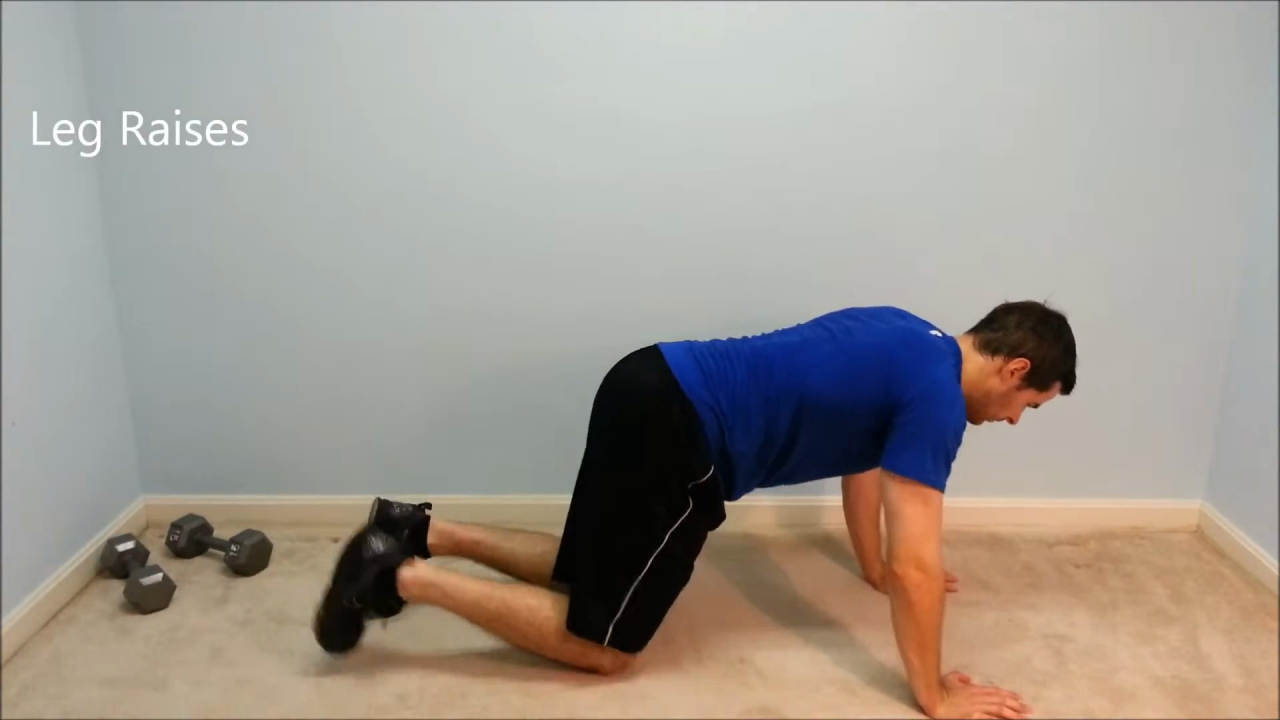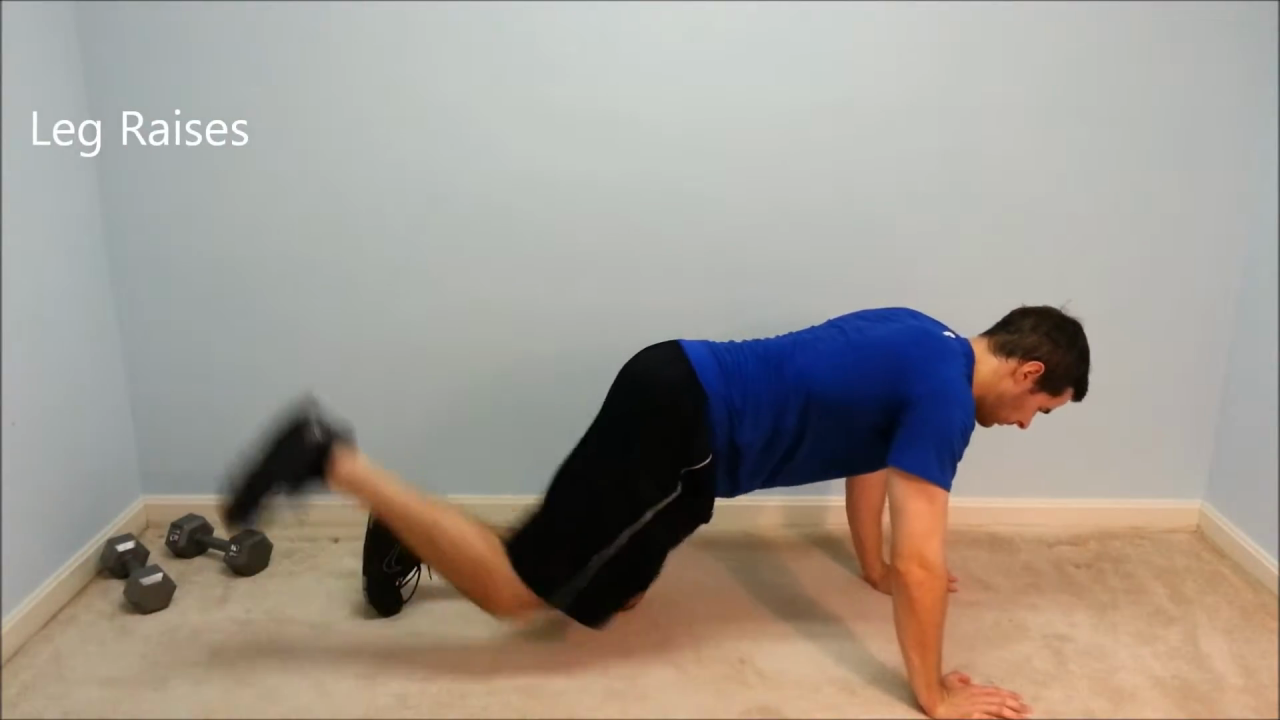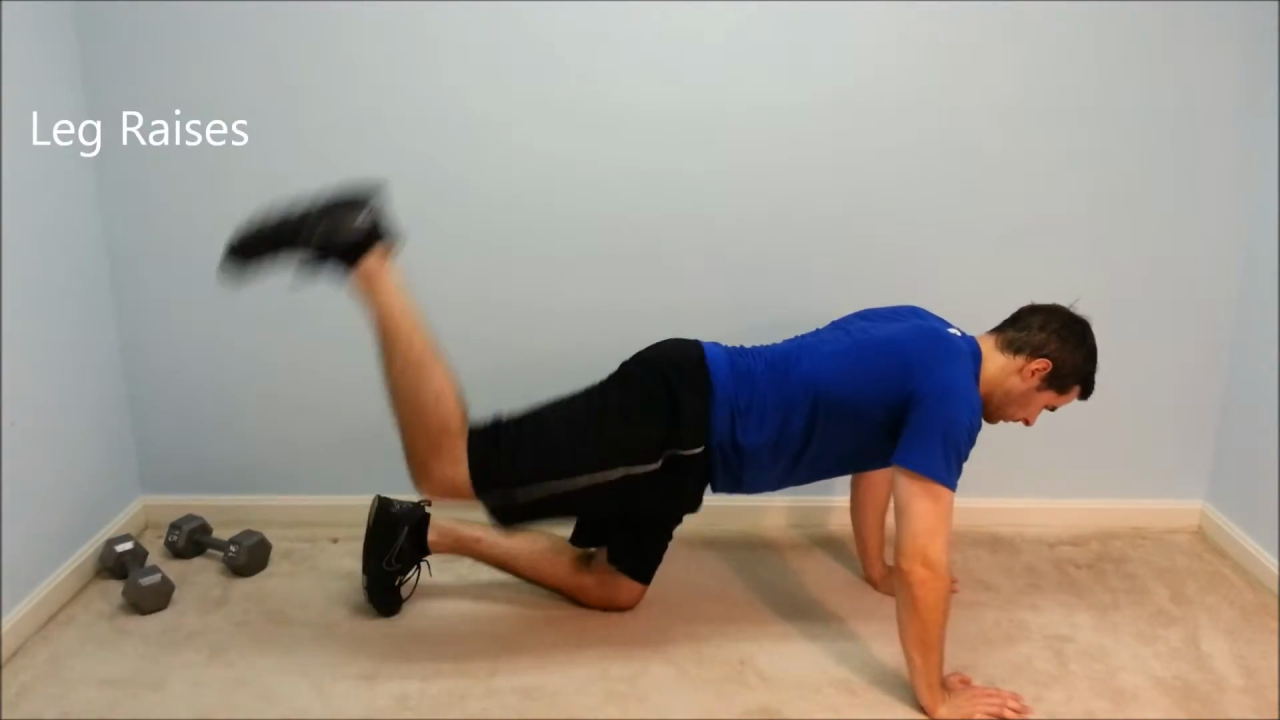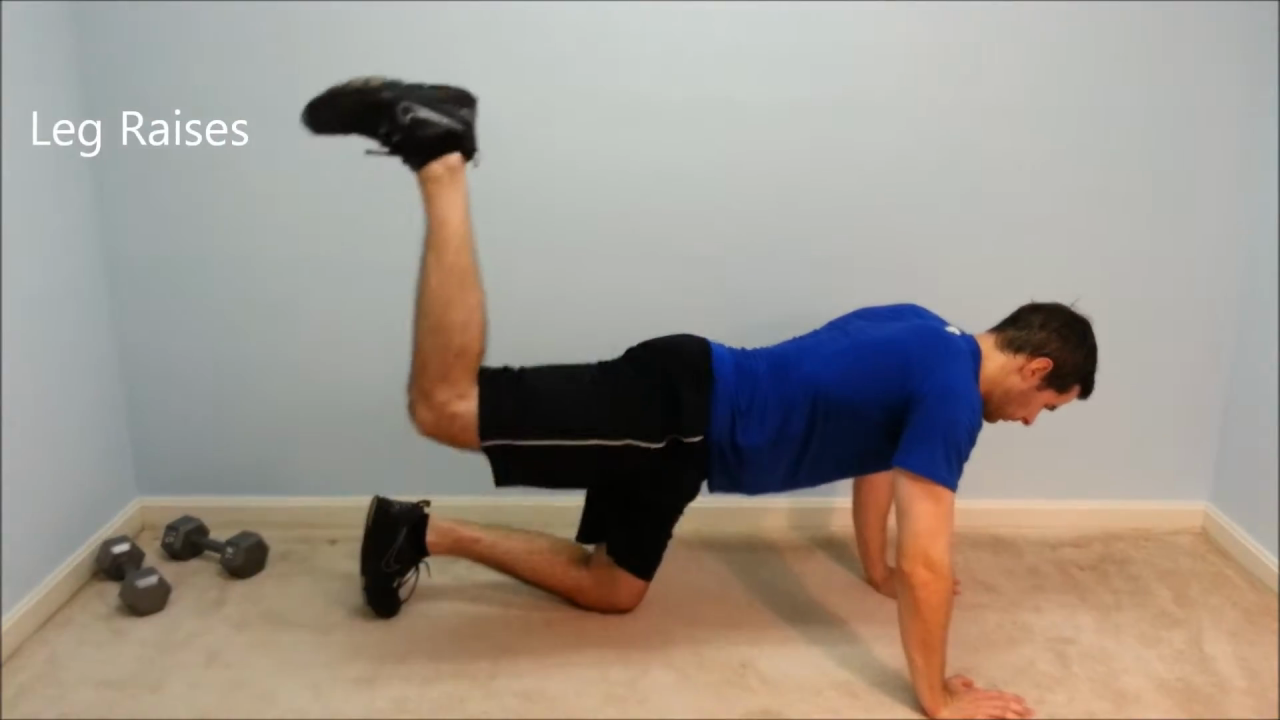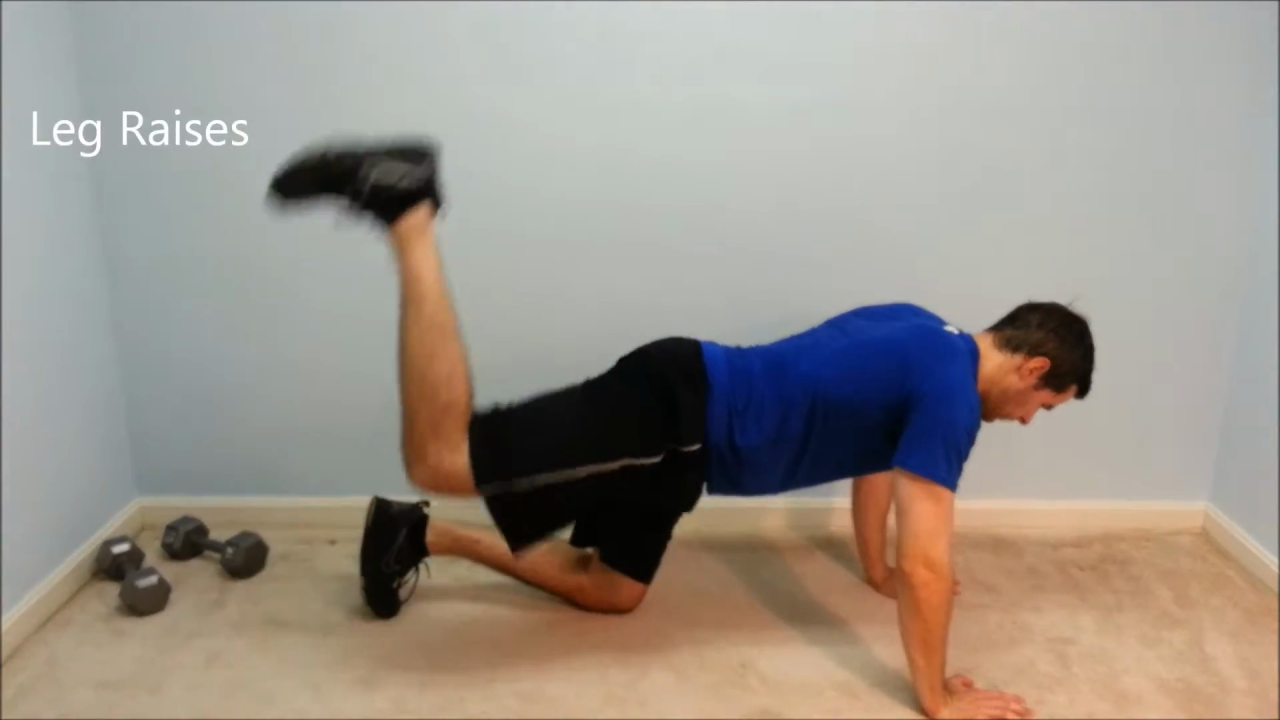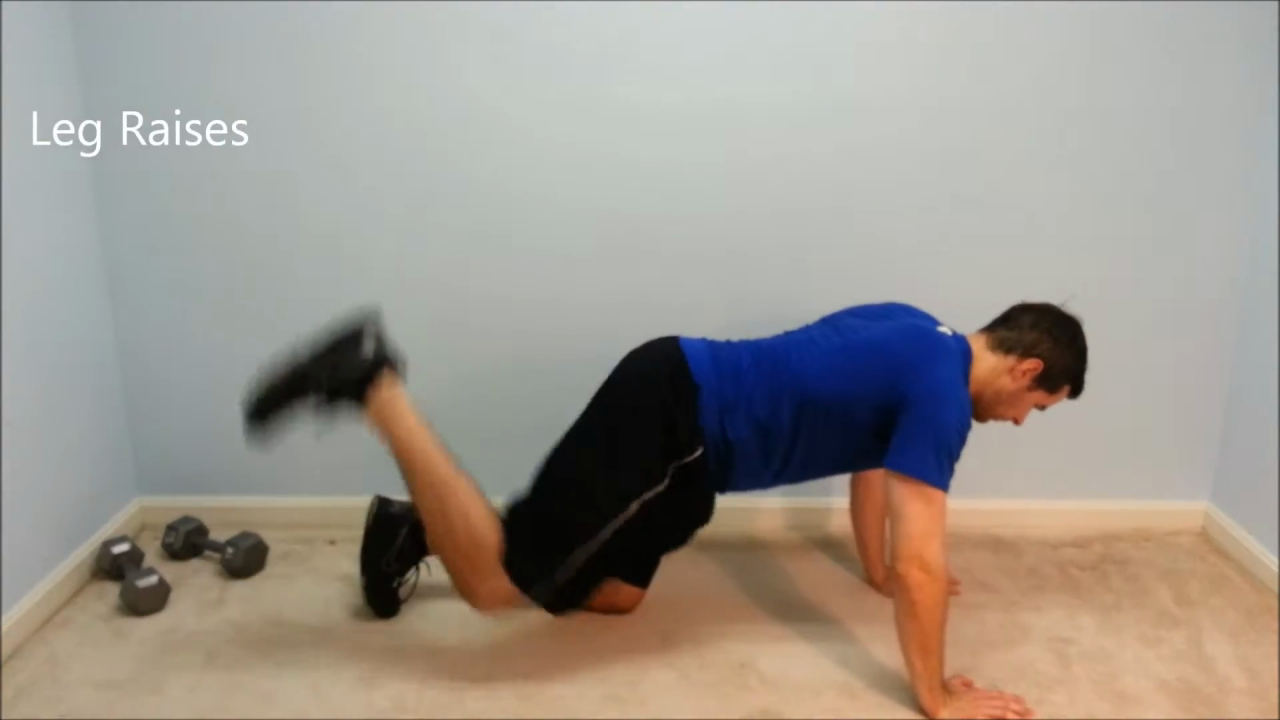
dt=0.2s
person 1, frame 1
left shoulder: (909, 340)
right shoulder: (937, 395)
left elbow: (862, 451)
right elbow: (916, 565)
left wrist: (873, 566)
left hip: (656, 390)
right hip: (670, 427)
left knee: (596, 570)
right knee: (602, 642)
left ankle: (428, 533)
right ankle: (402, 574)
person 1, frame 2
left shoulder: (922, 344)
right shoulder: (948, 396)
left elbow: (867, 455)
right elbow: (921, 565)
left wrist: (874, 564)
left hip: (675, 393)
right hip: (677, 423)
left knee: (614, 590)
right knee: (516, 586)
left ankle: (410, 533)
right ankle: (334, 459)
person 1, frame 3
left shoulder: (923, 340)
right shoulder: (953, 394)
left elbow: (872, 458)
right elbow: (924, 563)
left wrist: (872, 566)
left hip: (683, 408)
right hip: (676, 414)
left knee: (610, 586)
right knee: (448, 466)
left ankle: (425, 535)
right ankle: (365, 247)
person 1, frame 4
left shoulder: (926, 343)
right shoulder: (952, 394)
left elbow: (874, 459)
right elbow: (927, 564)
left wrist: (876, 569)
left hip: (681, 410)
right hip: (674, 409)
left knee: (608, 588)
right knee: (443, 405)
left ankle: (427, 534)
right ankle: (442, 158)
person 1, frame 5
left shoulder: (922, 340)
right shoulder: (954, 394)
left elbow: (877, 456)
right elbow: (926, 565)
left wrist: (876, 568)
left hip: (679, 406)
right hip: (670, 416)
left knee: (608, 589)
right knee: (439, 458)
left ankle: (421, 535)
right ankle: (409, 211)
person 1, frame 6
left shoulder: (919, 337)
right shoulder: (944, 395)
left elbow: (871, 458)
right elbow: (920, 568)
left wrist: (877, 565)
left hip: (677, 395)
right hip: (667, 421)
left knee: (612, 591)
right knee: (491, 579)
left ankle: (418, 528)
right ankle: (375, 380)
